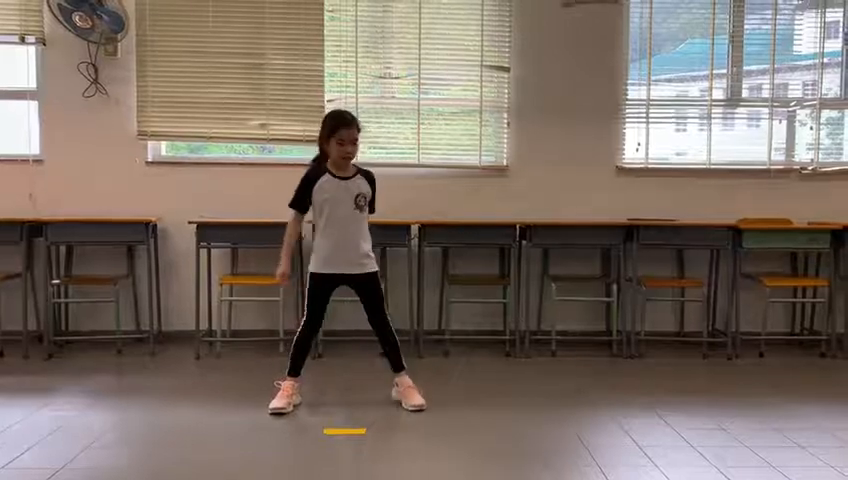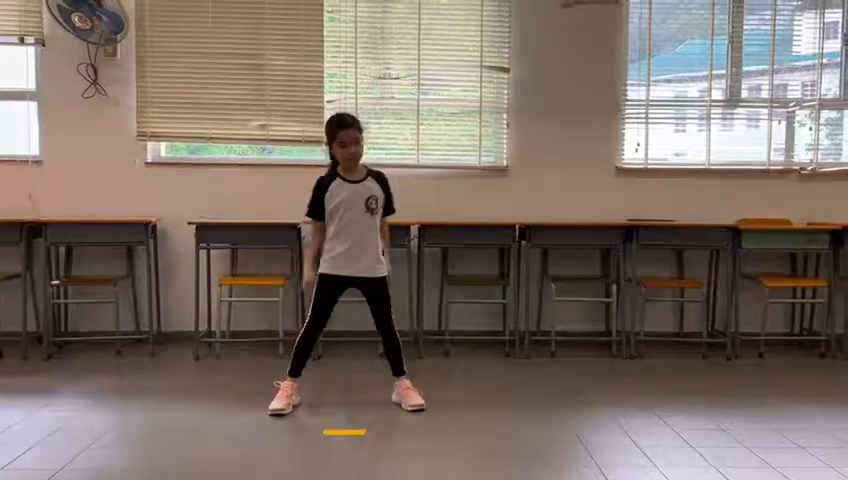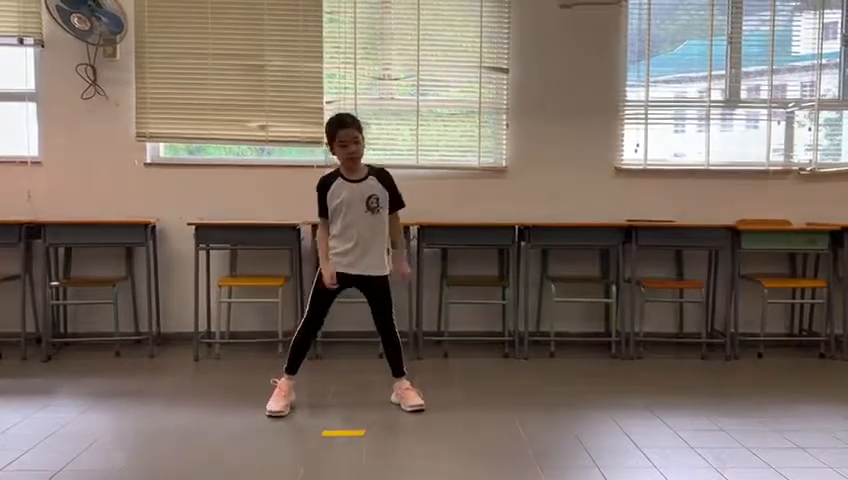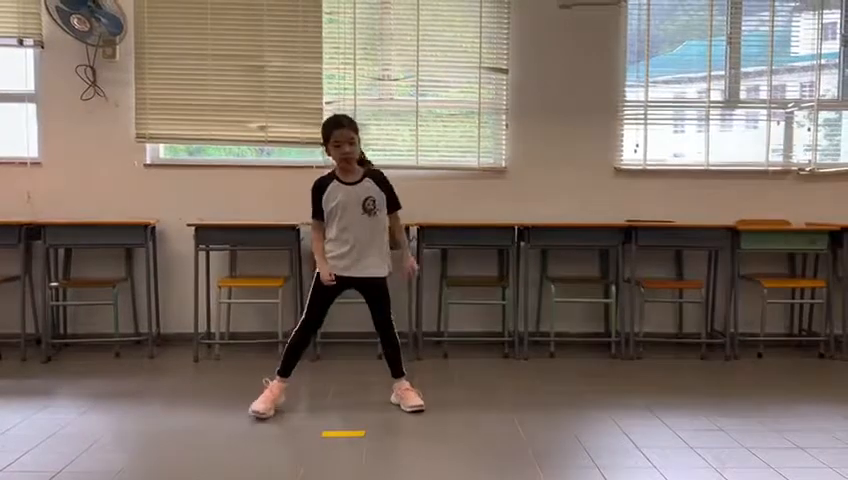
dt=0.1s
person 1, frame 1
left shoulder: (365, 178)
right shoulder: (314, 179)
right elbow: (296, 220)
right wrist: (284, 260)
left hip: (363, 265)
right hip: (323, 267)
left knee: (380, 322)
right knee: (310, 324)
left ankle: (402, 382)
right ankle: (290, 385)
person 1, frame 2
left shoulder: (378, 181)
right shoulder: (326, 185)
right elbow: (318, 230)
left wrist: (385, 258)
right wrist: (309, 267)
left hip: (373, 268)
right hip: (333, 268)
left knee: (386, 325)
right knee: (314, 325)
left ankle: (402, 384)
right ankle: (289, 386)
person 1, frame 3
left shoulder: (381, 178)
right shoulder: (328, 184)
left elbow: (394, 221)
right elbow: (324, 228)
left wrist: (401, 259)
right wrist: (325, 265)
left hip: (375, 267)
right hip: (337, 267)
left knee: (386, 325)
right knee: (311, 323)
left ankle: (401, 385)
right ankle: (285, 384)
person 1, frame 4
left shoulder: (377, 180)
right shoulder: (322, 186)
left elbow: (393, 220)
right elbow: (317, 230)
left wrist: (407, 255)
right wrist: (322, 264)
left hip: (372, 269)
right hip: (334, 269)
left knee: (385, 325)
right knee: (308, 325)
left ankle: (401, 385)
right ankle: (277, 387)
